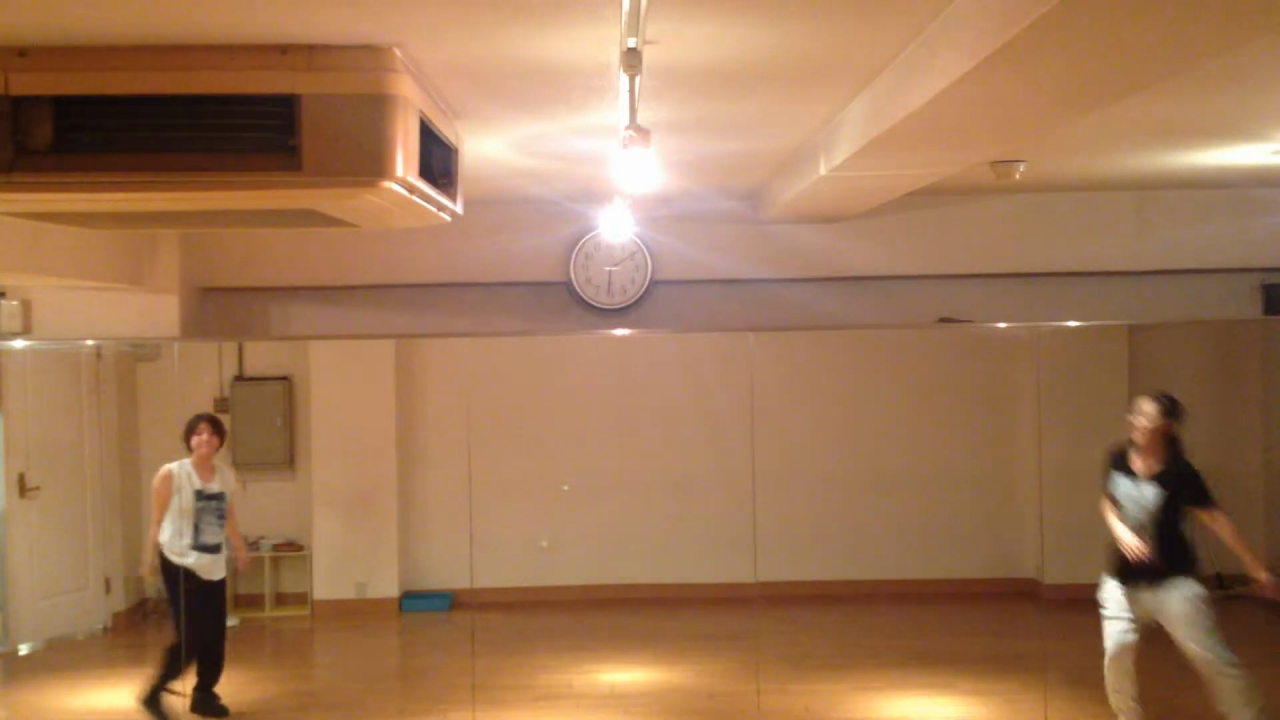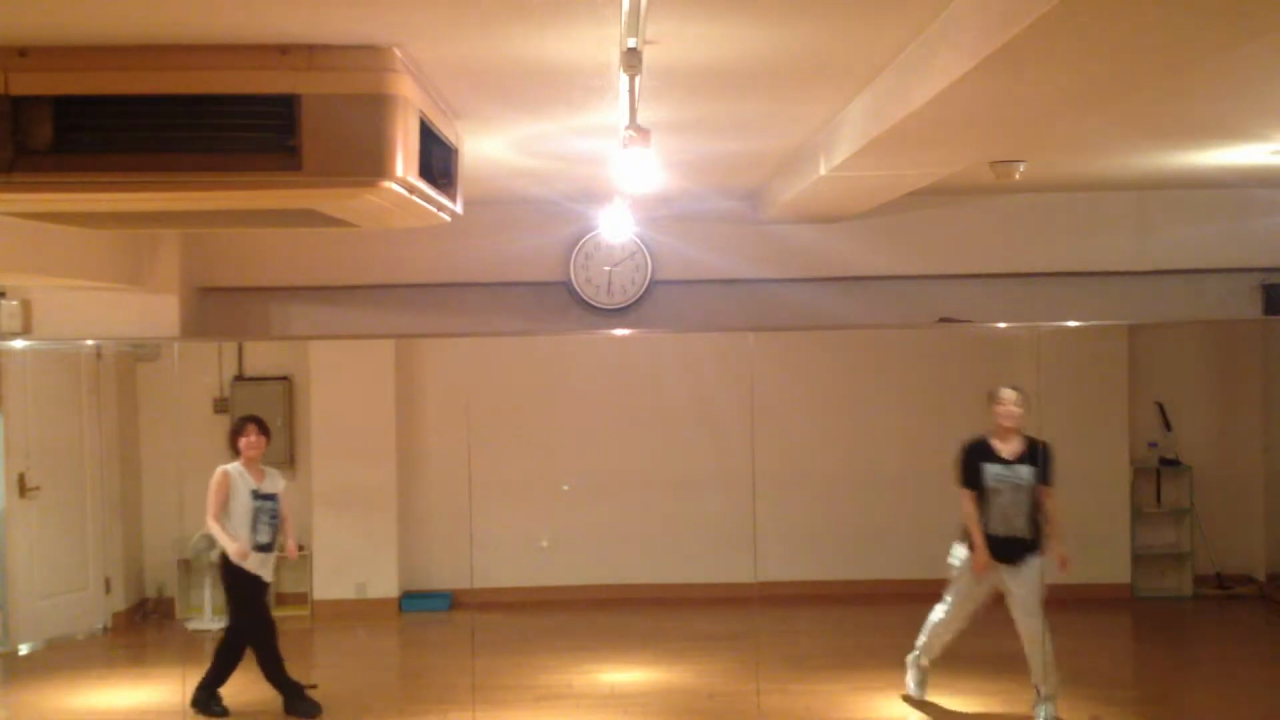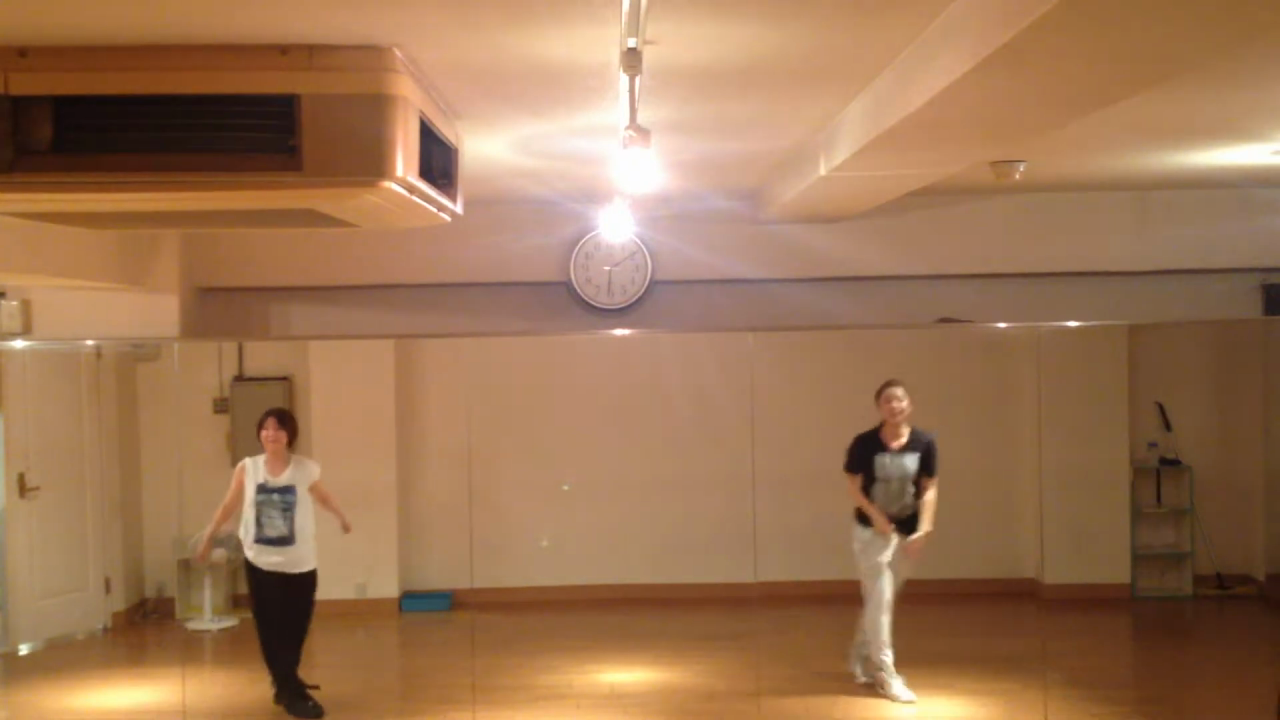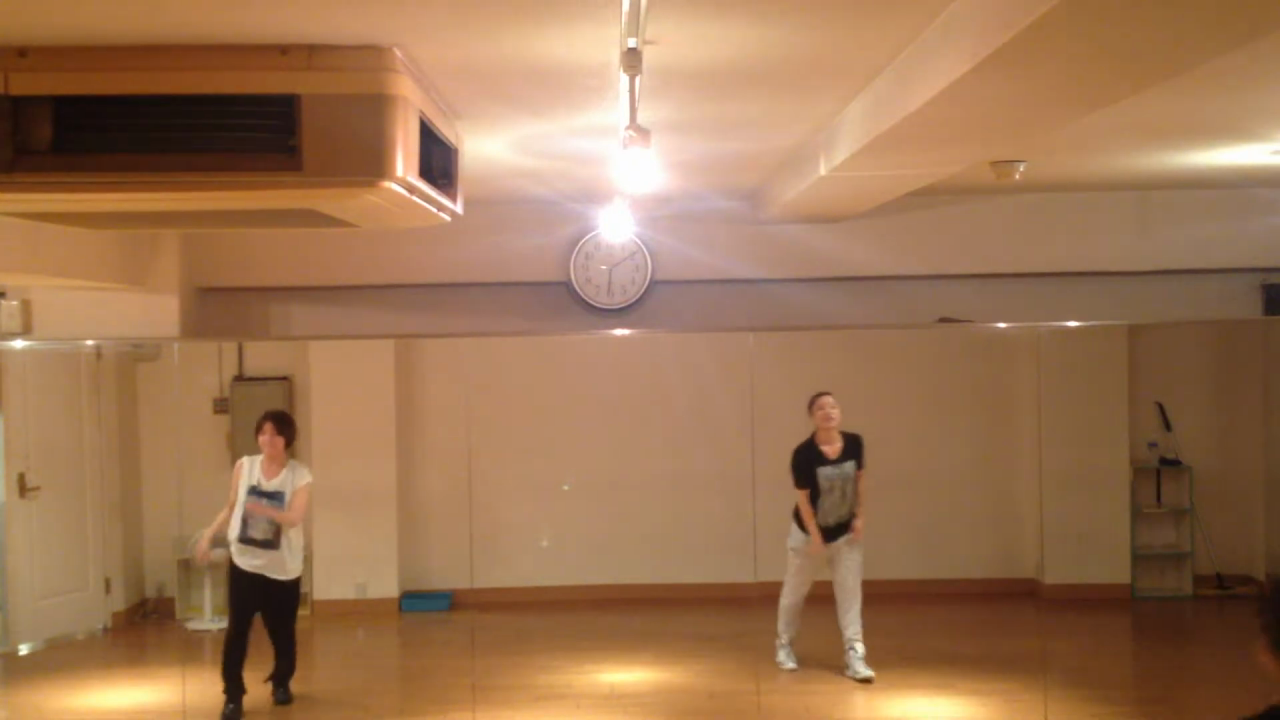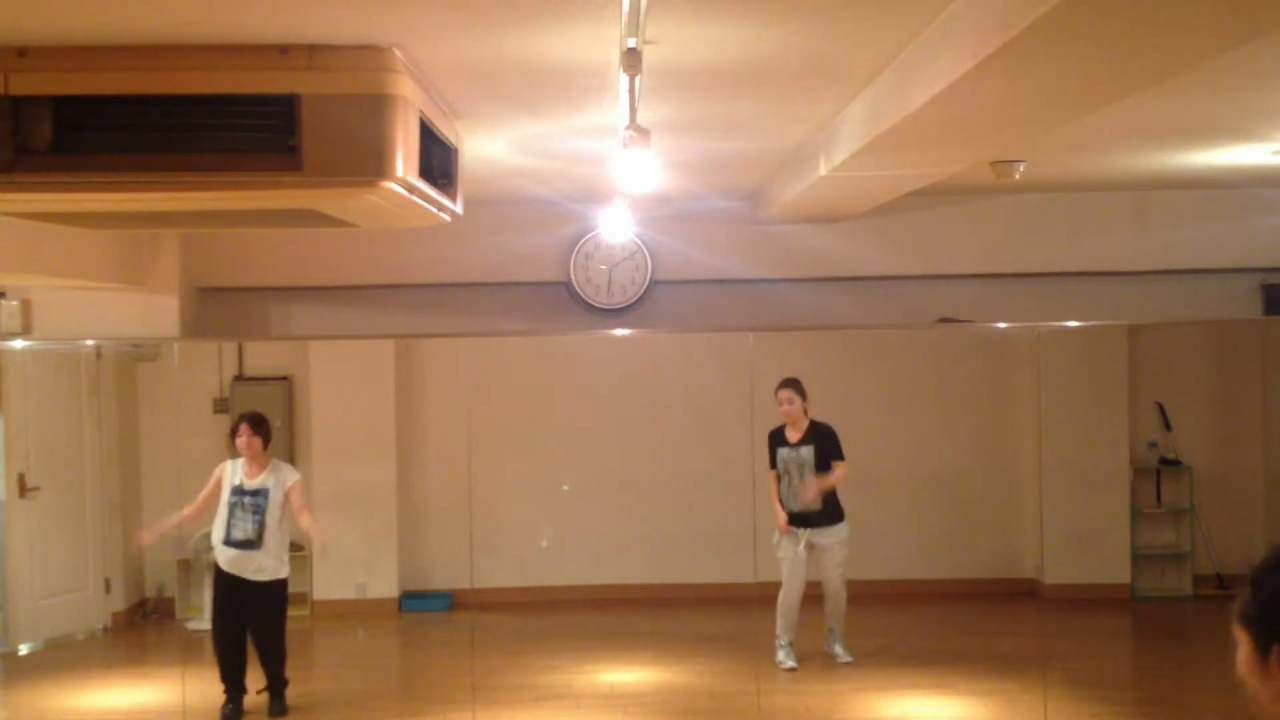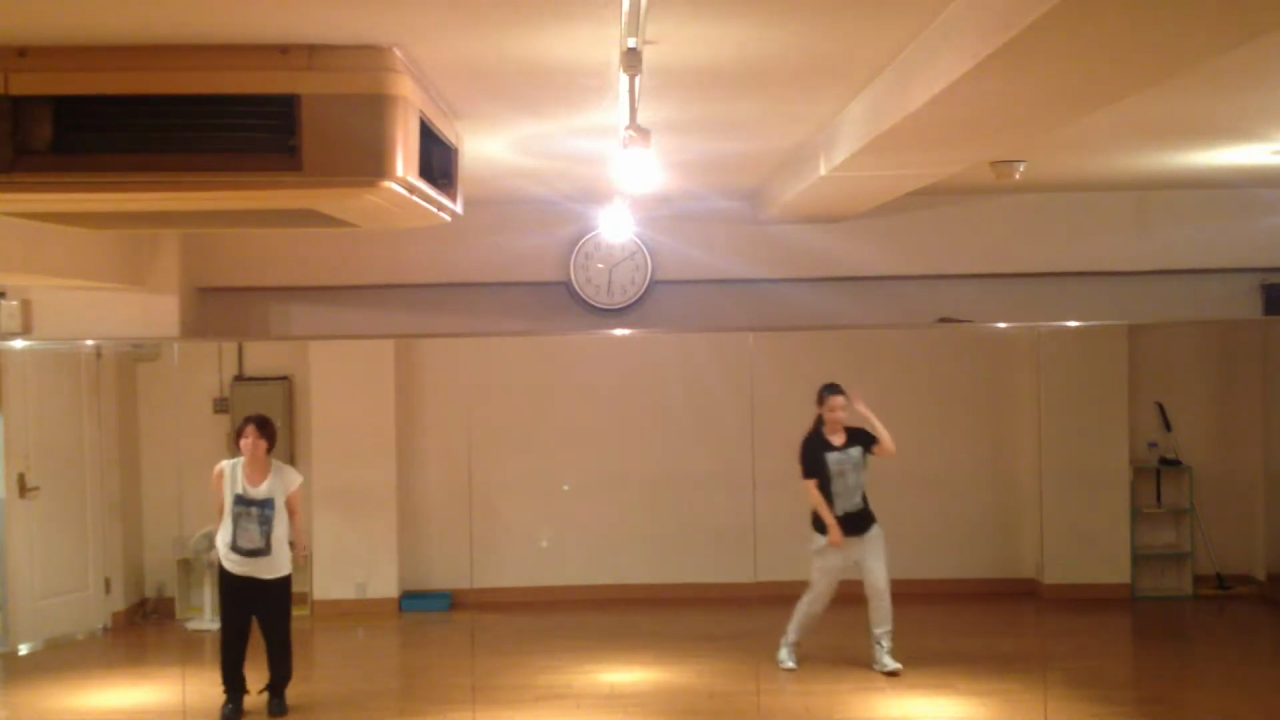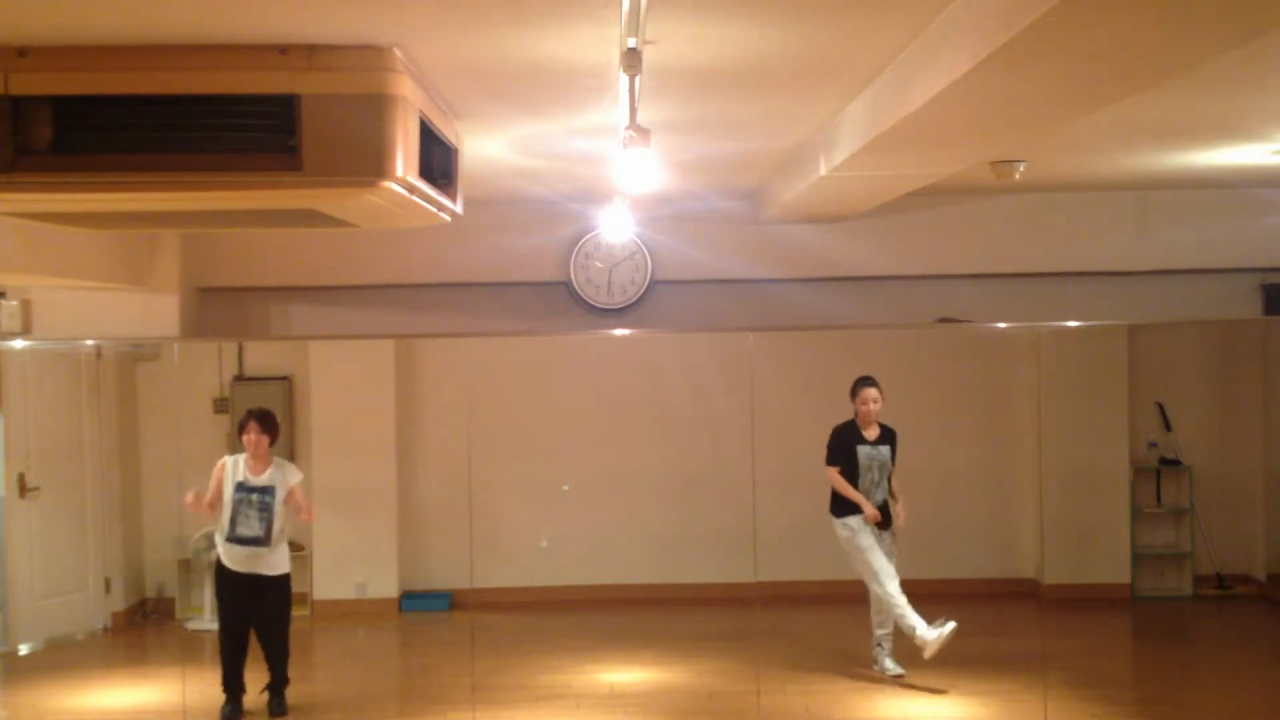
dt=0.5s
person 1, frame 1
left shoulder: (1181, 474)
right shoulder: (1118, 459)
left elbow: (1216, 520)
left wrist: (1255, 569)
right wrist: (1118, 530)
left hip: (1172, 581)
right hip: (1122, 580)
left knee: (1210, 656)
right knee: (1116, 653)
person 1, frame 2
left shoulder: (1040, 452)
right shoulder: (974, 451)
left elbow: (1046, 499)
right elbow: (968, 501)
left wrist: (1055, 544)
right wrist: (979, 547)
left hip: (1025, 554)
right hip: (980, 549)
left knee: (1032, 626)
right knee: (952, 614)
right ankle: (916, 664)
person 1, frame 3
left shoulder: (924, 442)
right shoulder: (864, 443)
left elbow: (929, 489)
right elbow: (854, 486)
left wrist: (923, 529)
right wrist: (876, 516)
left hip: (905, 529)
right hip: (871, 529)
left knee: (883, 600)
right knee: (878, 600)
left ankle: (861, 656)
right ankle: (888, 676)
person 1, frame 4
left shoulder: (855, 443)
right shoulder: (803, 454)
right elbow: (800, 499)
left wrist: (859, 516)
right wrist: (816, 537)
left hip: (846, 532)
right hip: (809, 532)
left knee: (850, 591)
right knee: (795, 590)
left ankle: (855, 657)
right ankle: (783, 645)
person 1, frame 5
left shoulder: (823, 433)
right shoulder: (775, 437)
left elbow: (841, 471)
left wrist: (818, 484)
right wrist: (777, 510)
left hip: (828, 523)
right hip: (791, 525)
left knee: (834, 585)
right knee: (792, 587)
left ankle: (835, 639)
right ankle: (784, 645)
person 1, frame 6
left shoulder: (858, 436)
right shoulder: (812, 443)
left elbow: (889, 449)
right elbow: (812, 488)
left wrist: (868, 415)
right wrist: (832, 526)
left hip: (866, 525)
right hip: (831, 529)
left knee: (879, 587)
right knee: (820, 592)
left ankle: (882, 652)
right ankle: (788, 644)
person 1, frame 7
left shoulder: (889, 435)
right shoulder: (842, 434)
right elbow: (832, 475)
left wrist: (898, 502)
right wrist: (864, 503)
left hip: (880, 518)
right hip: (851, 517)
left knee: (883, 583)
right knee: (883, 577)
left ankle: (882, 652)
right ankle: (922, 633)
person 2, frame 1
left shoulder: (225, 476)
right shoulder: (170, 474)
right elbow: (156, 521)
left wrist: (240, 549)
right wrist: (148, 560)
left hip: (215, 568)
right hip: (179, 565)
left knee: (214, 636)
right knee: (191, 636)
left ankle: (204, 694)
right ankle: (155, 692)
person 2, frame 2
left shoulder: (275, 478)
right shoulder: (226, 475)
left elbow: (283, 518)
right elbow: (212, 519)
left wrist: (290, 539)
right wrist: (229, 543)
left hip: (262, 567)
right hip: (237, 566)
left knee: (241, 633)
right knee: (262, 631)
left ankle: (206, 693)
right ankle: (292, 695)
person 2, frame 3
left shoulder: (305, 469)
right shoulder: (246, 468)
left elbow: (322, 496)
right elbow: (228, 507)
left wrist: (342, 517)
right wrist: (206, 539)
left hip: (300, 563)
right hip: (260, 562)
left knee: (296, 628)
right knee: (272, 629)
left ankle: (285, 686)
right ankle: (293, 694)
person 2, frame 4
left shoulder: (299, 475)
right shoulder: (243, 466)
left elbow: (294, 518)
right elbow: (231, 508)
left wrist: (266, 511)
right wrist: (208, 534)
left hip: (283, 568)
right hip: (244, 563)
left knee: (282, 633)
right knee: (237, 630)
left ankle: (281, 682)
person 2, frame 5
left shoulder: (285, 475)
right shoulder: (226, 471)
left elbow: (301, 512)
right elbow: (197, 508)
left wrist: (315, 535)
right wrist: (157, 530)
left hip: (268, 572)
right hip: (228, 569)
left knee: (269, 638)
right knee: (225, 637)
left ankle: (277, 692)
right ankle: (233, 695)
person 2, frame 6
left shoulder: (287, 477)
right shoulder: (224, 472)
left elbow: (295, 514)
right elbow: (222, 511)
left wrist: (299, 544)
left hip: (274, 571)
right hip: (233, 569)
left knee: (277, 637)
right knee: (232, 637)
left ankle: (277, 692)
right ankle: (234, 695)
person 2, frame 7
left shoulder: (287, 472)
right shoulder: (227, 466)
left elbow: (302, 509)
right elbow: (208, 507)
left wrist: (306, 514)
right wrist: (196, 501)
left hip: (273, 569)
right hip: (232, 567)
left knee: (274, 636)
right knee: (232, 635)
left ankle: (277, 693)
